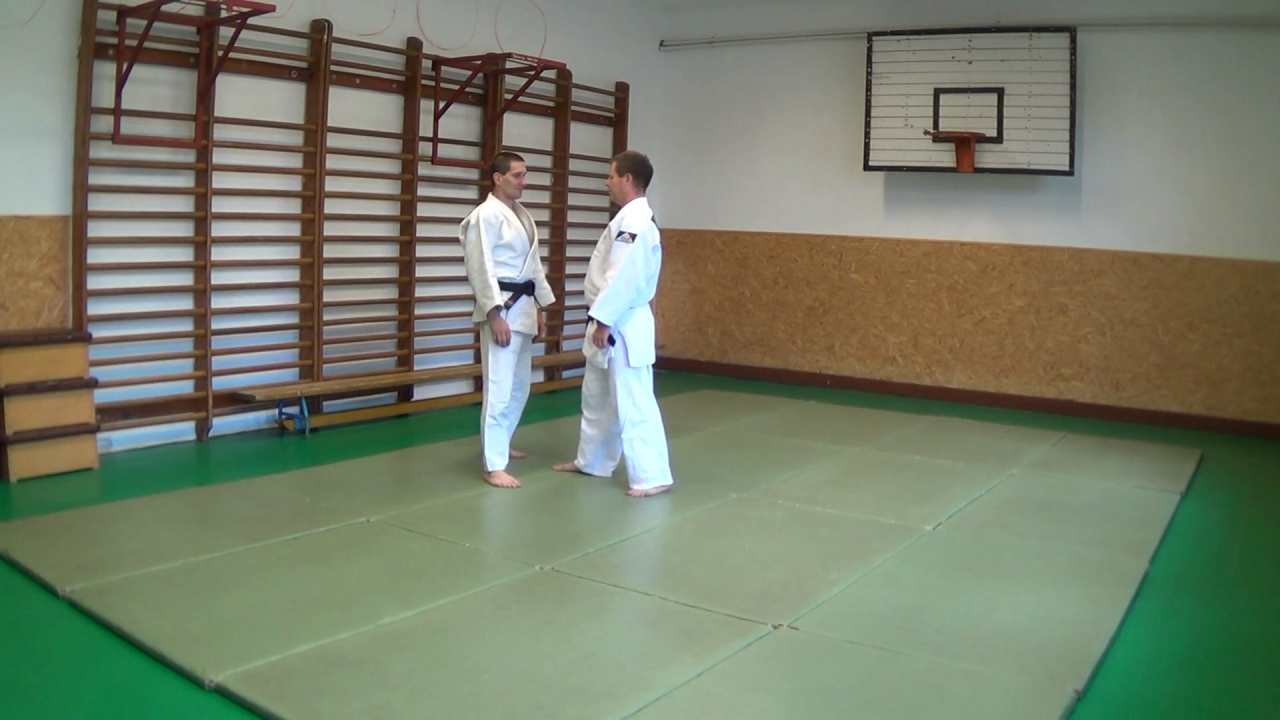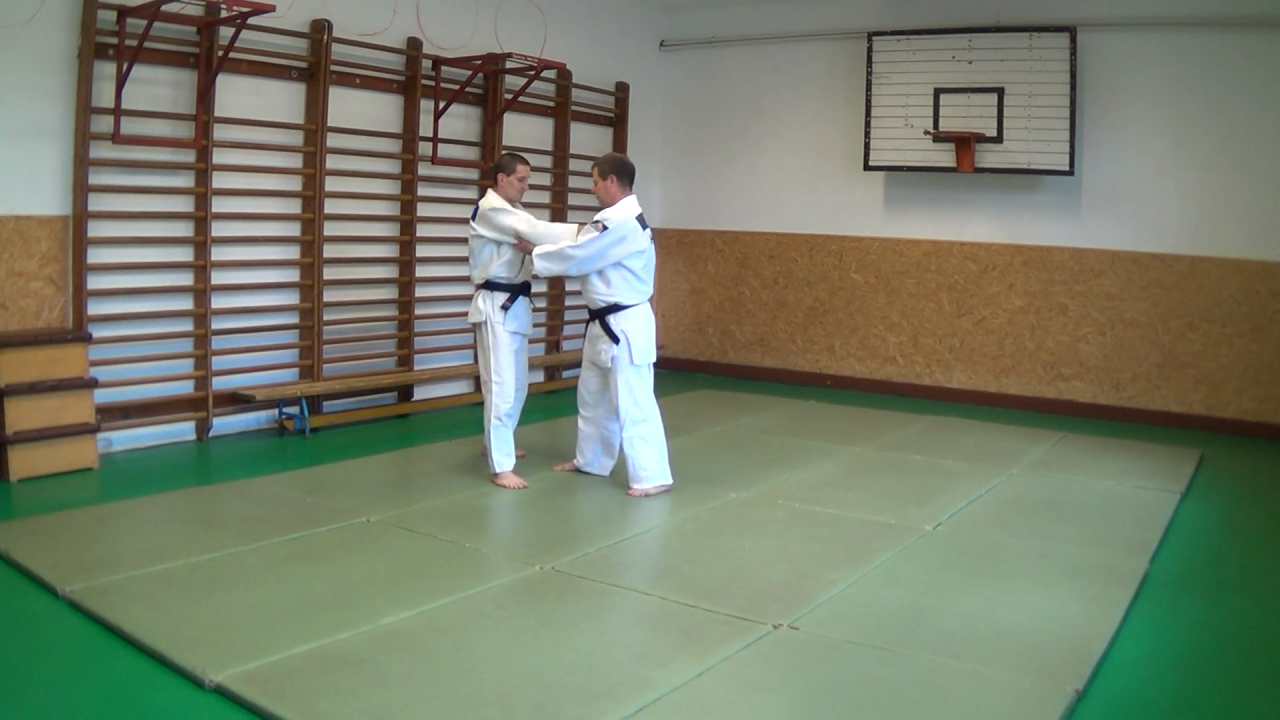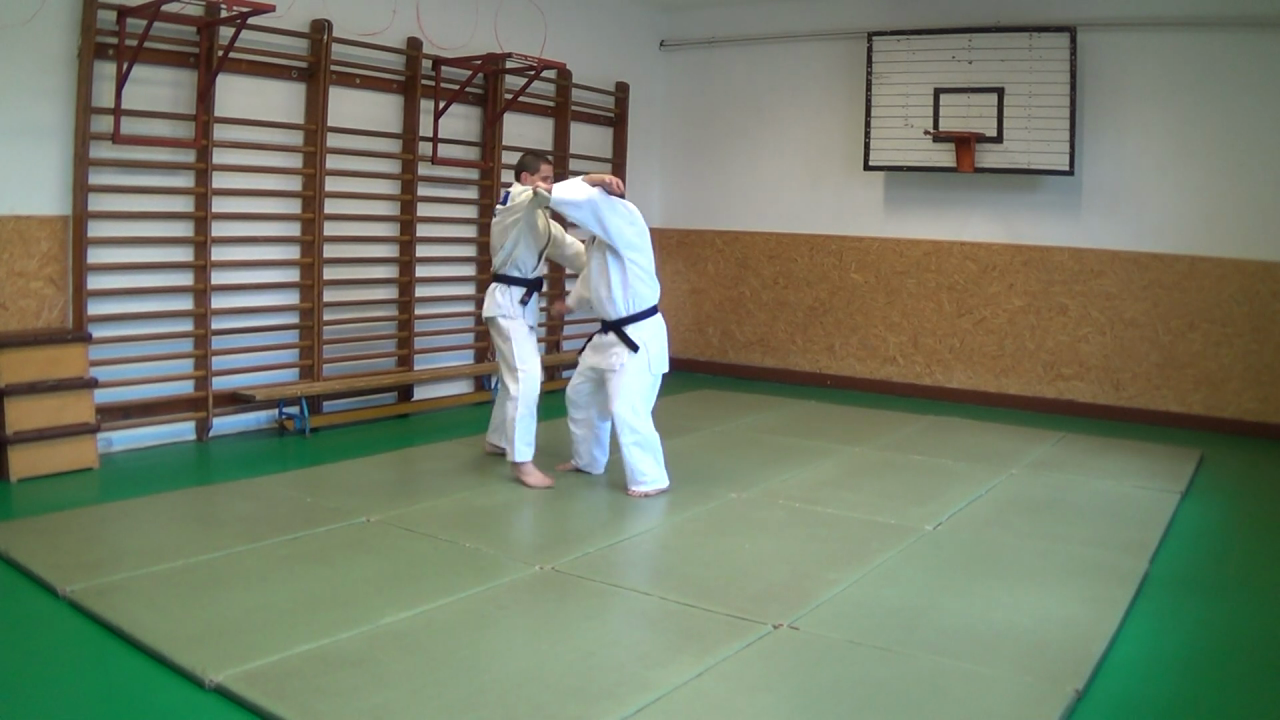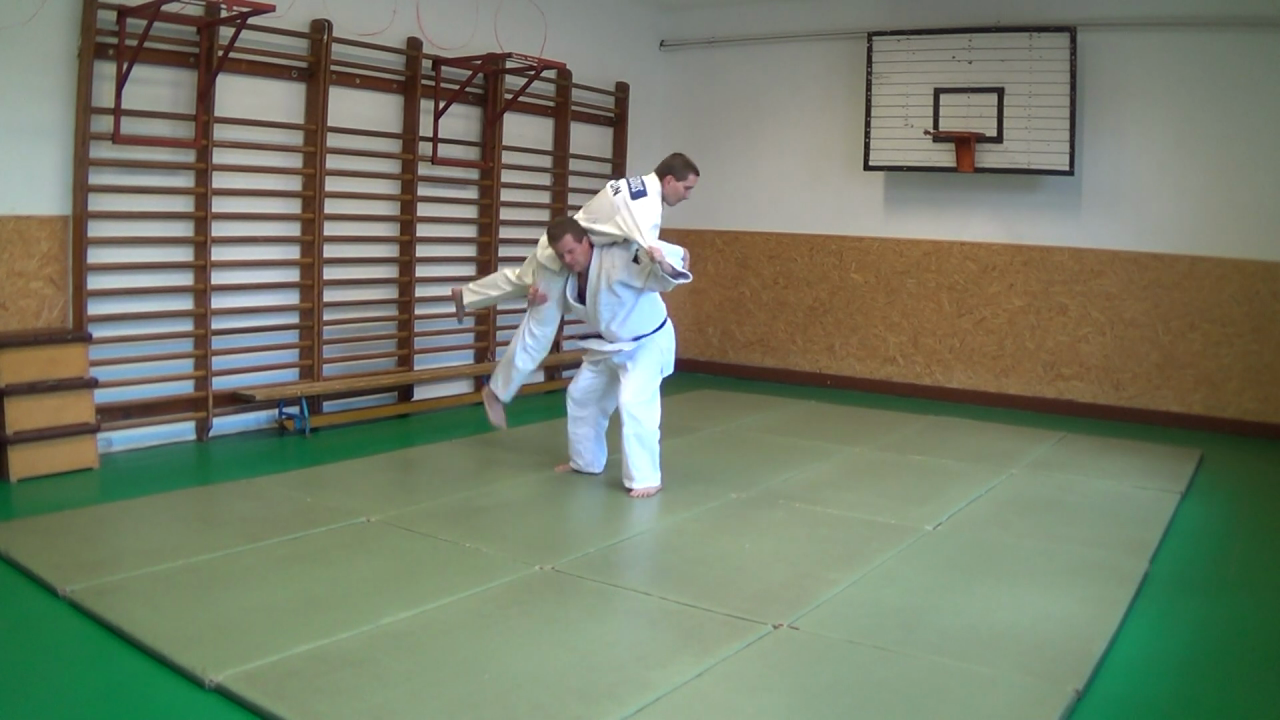
dt=1s
person 1, frame 1
left shoulder: (634, 221)
right shoulder: (630, 218)
left elbow: (624, 278)
left wrist: (603, 321)
left hip: (623, 327)
right hip: (613, 323)
left knee: (634, 404)
right knee: (597, 398)
left ankle: (652, 476)
right ankle: (592, 460)
person 1, frame 2
left shoulder: (620, 222)
right shoulder: (622, 219)
left elbow: (576, 257)
right elbow: (586, 254)
left wrist: (534, 252)
right wrist: (542, 249)
left hip: (625, 325)
right hip: (606, 324)
left knee: (633, 403)
right knee: (593, 395)
left ankle: (651, 476)
right ankle: (591, 460)
person 1, frame 3
left shoulder: (624, 219)
right shoulder: (597, 236)
left elbow: (593, 199)
left wrist: (554, 192)
right wrist: (571, 302)
left hip: (639, 337)
right hip: (608, 335)
left knee: (625, 409)
right knee: (580, 395)
left ankle: (650, 479)
right ankle: (588, 461)
person 1, frame 4
left shoulder: (619, 258)
right shoulder: (569, 274)
left elbow: (666, 275)
right elbow: (564, 304)
left wrist: (662, 258)
right wrist: (542, 302)
left hip: (648, 341)
right hip: (608, 343)
left knee: (633, 402)
right knee: (582, 396)
left ankle: (644, 478)
right ankle: (585, 460)
person 2, frame 1
left shoulder: (522, 215)
right shoulder: (485, 215)
right elbow: (481, 269)
left wrist: (539, 308)
right wrist: (494, 314)
left hip: (523, 306)
right hip: (500, 307)
left knee: (520, 384)
right knee: (499, 386)
left ankle: (500, 442)
right ankle: (494, 465)
person 2, frame 2
left shoulder: (513, 211)
right shoulder: (490, 210)
left elbow: (536, 238)
right elbow: (536, 232)
left wrist: (580, 236)
right wrist: (583, 231)
left hip: (516, 305)
right hip: (496, 307)
left knee: (517, 384)
right knee: (501, 386)
left ankle: (498, 443)
right ankle: (501, 467)
person 2, frame 3
left shoulder: (535, 210)
right shoulder: (514, 198)
left elbow: (563, 244)
right elbow: (545, 193)
left hip: (524, 301)
right hip: (508, 301)
left knee: (514, 375)
right knee: (526, 378)
left ankle: (500, 439)
right ankle: (522, 461)
person 2, frame 4
left shoulder: (643, 186)
right shoulder: (646, 202)
right elbow: (648, 249)
right hip: (560, 256)
left knee: (518, 281)
right knee: (537, 333)
left ankle: (466, 296)
right ankle: (497, 393)
